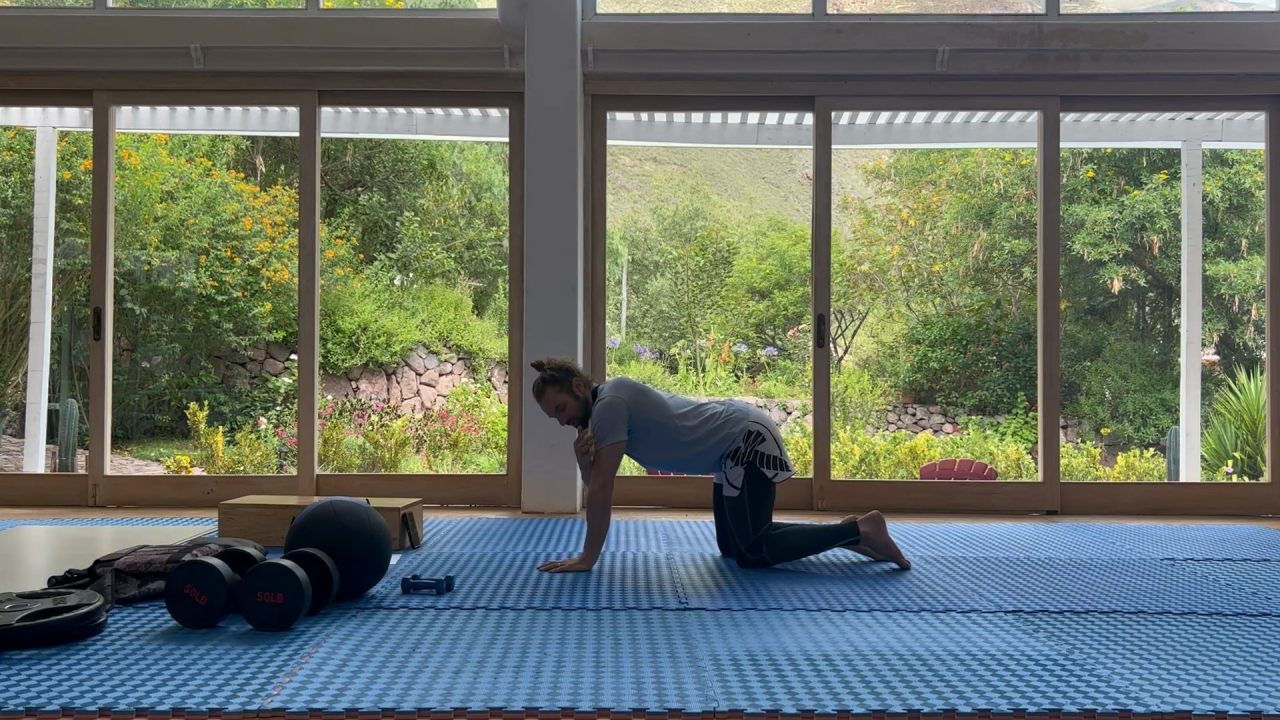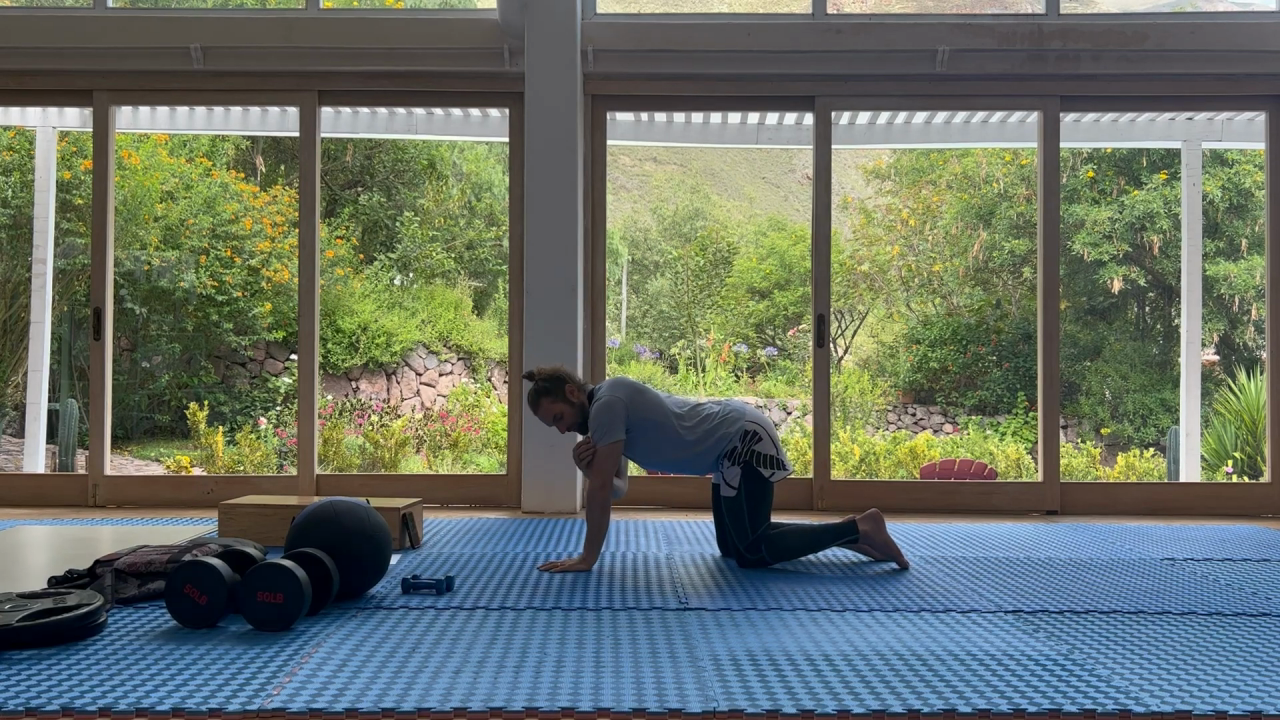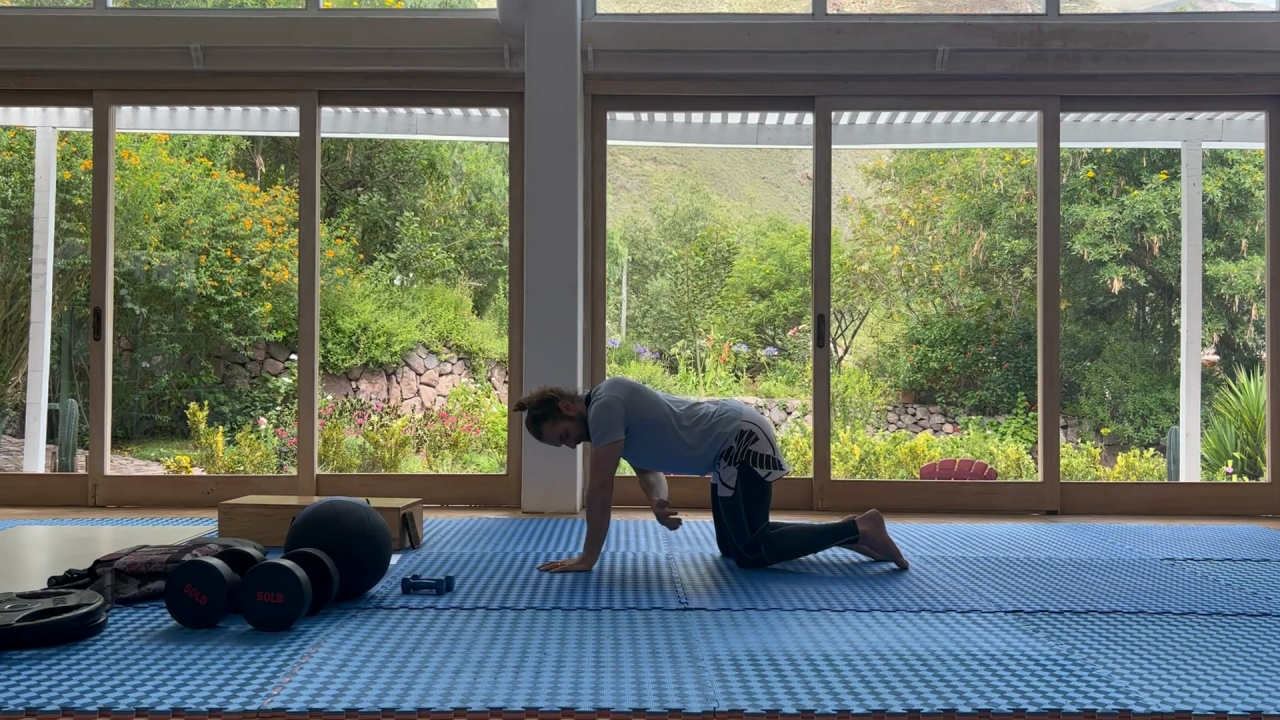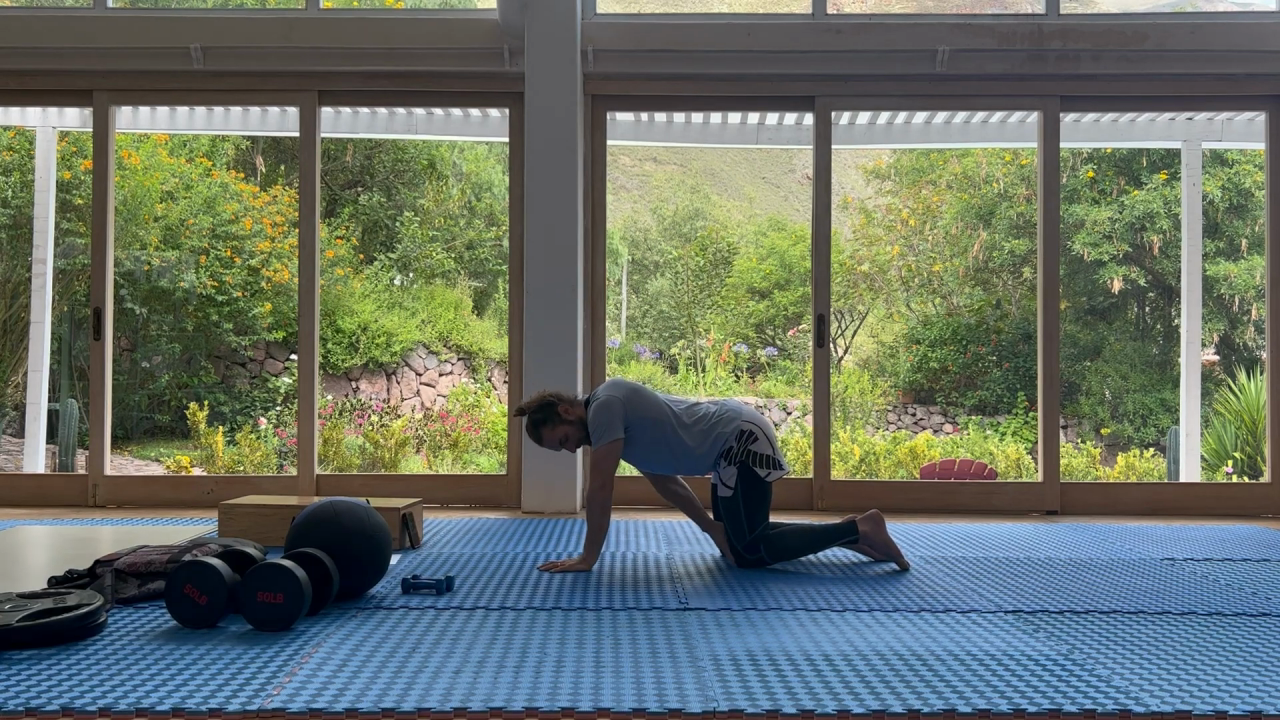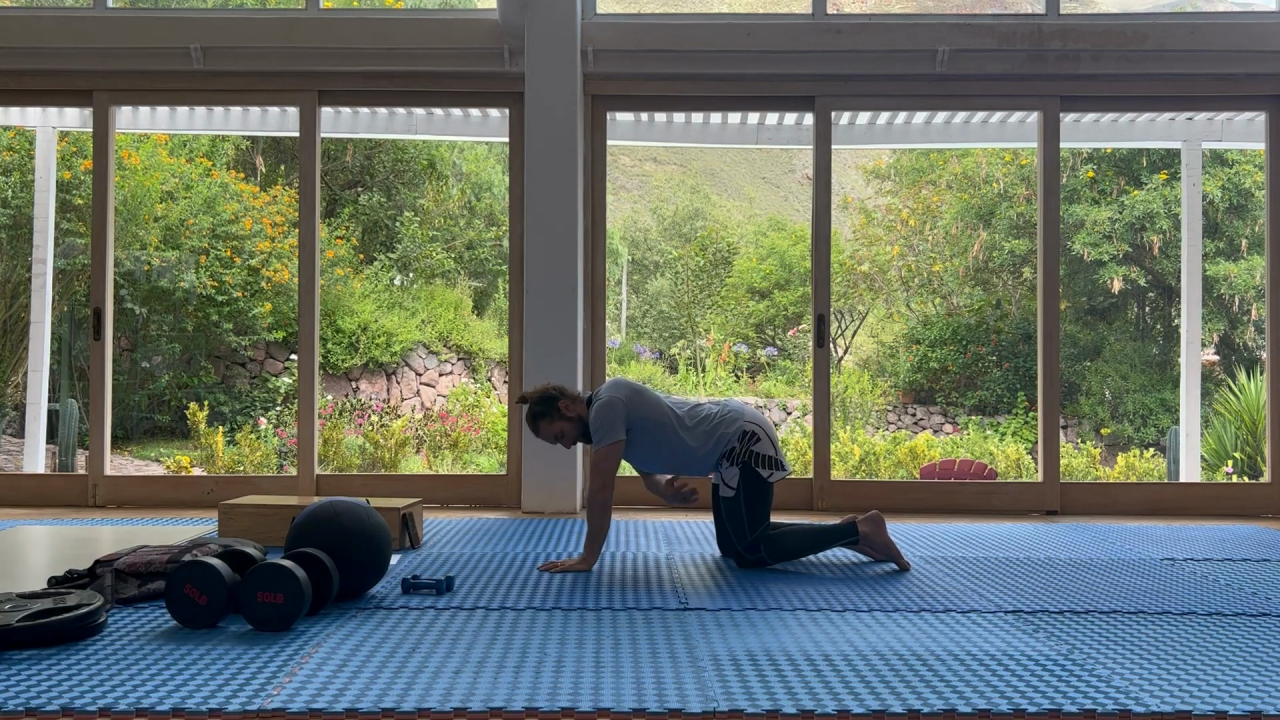
dt=0.3s
person 1, frame 1
left shoulder: (608, 405)
right shoulder: (608, 404)
left elbow: (601, 490)
right elbow: (601, 482)
left wrist: (588, 558)
right wrist: (584, 458)
left hip: (747, 439)
right hip: (737, 438)
left knee: (753, 553)
right knee: (732, 545)
left ankle: (858, 531)
right ankle: (848, 532)
person 1, frame 2
left shoulder: (605, 405)
right shoulder: (608, 406)
left elbow: (600, 491)
right elbow: (614, 484)
left wrist: (587, 558)
right wrist: (589, 464)
left hip: (744, 440)
right hip: (736, 440)
left knee: (752, 553)
right knee: (732, 545)
left ankle: (856, 528)
right ankle: (846, 533)
person 1, frame 3
left shoulder: (604, 406)
right shoulder: (610, 408)
left elbow: (600, 490)
right elbow: (650, 467)
left wrist: (587, 558)
right wrist: (659, 502)
left hip: (741, 438)
right hip: (733, 436)
left knee: (751, 552)
right knee: (733, 545)
left ankle: (857, 529)
right ankle: (846, 532)
person 1, frame 4
left shoulder: (603, 408)
right shoulder: (615, 415)
left elbow: (599, 491)
right elbow: (664, 479)
left wrist: (587, 558)
right wrist: (709, 524)
left hip: (740, 438)
right hip: (734, 437)
left knee: (751, 552)
right knee: (733, 542)
left ankle: (857, 529)
right ankle: (847, 531)
person 1, frame 5
left shoulder: (605, 407)
right shoulder: (613, 414)
left elbow: (600, 491)
right elbow: (651, 477)
left wrist: (587, 559)
right wrist: (676, 491)
left hip: (742, 438)
right hip: (735, 437)
left knee: (751, 553)
right knee: (732, 545)
left ankle: (858, 531)
right ankle: (846, 531)
